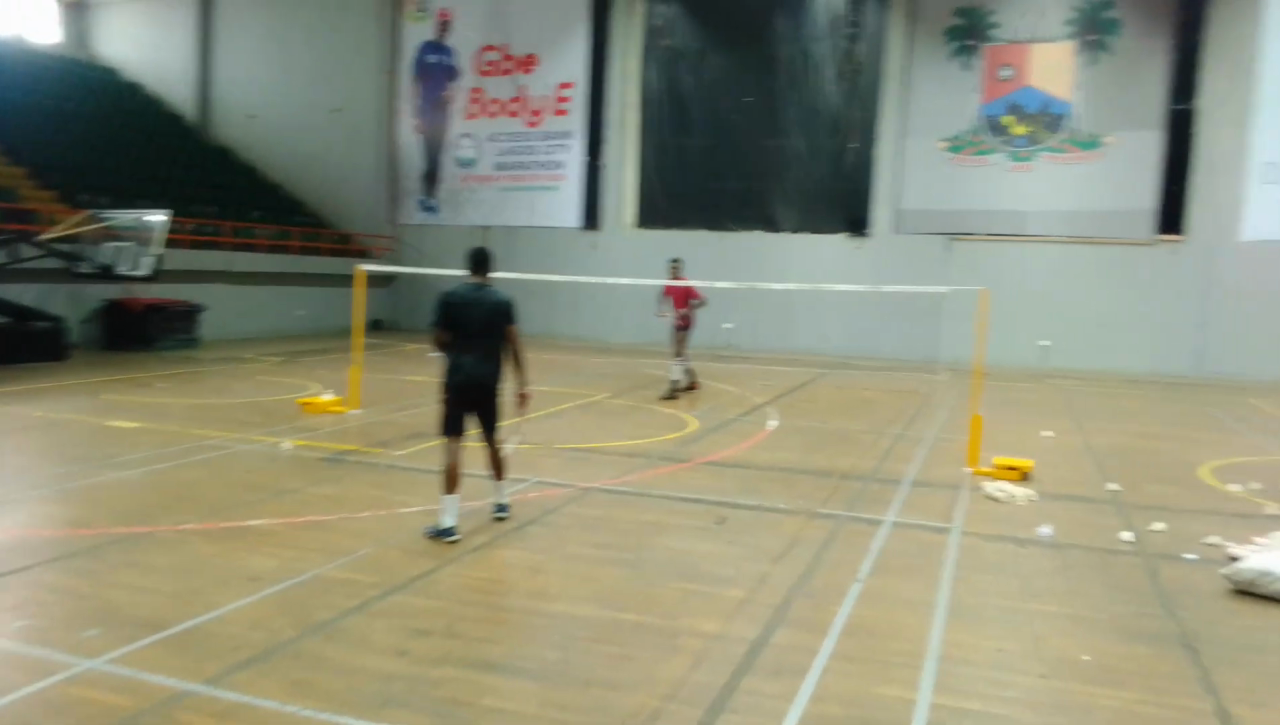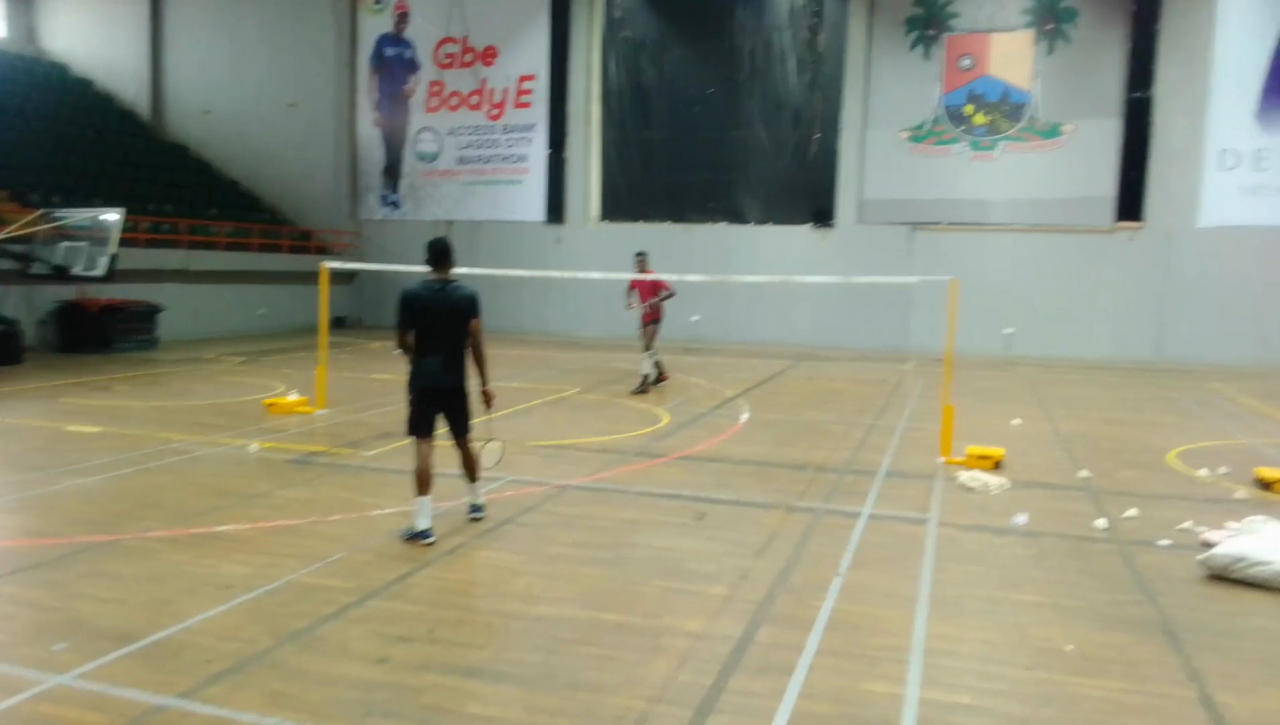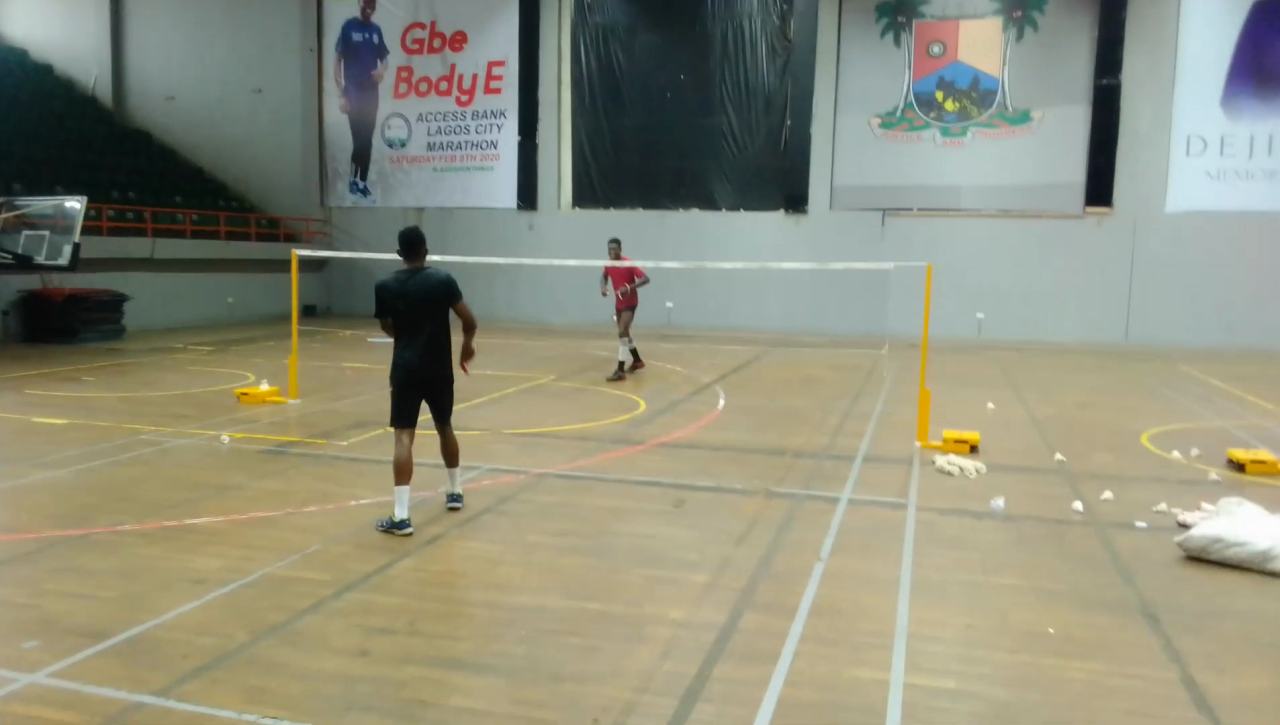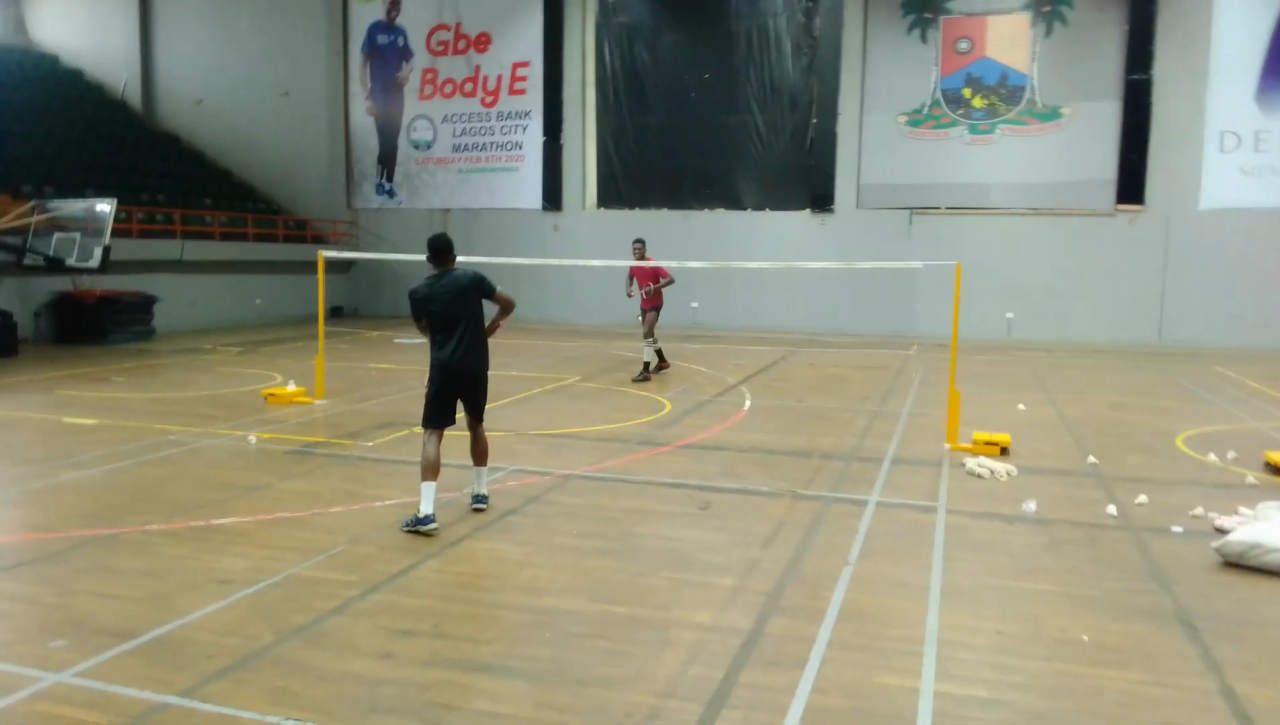
dt=0.3s
person 1, frame 1
left shoulder: (449, 297)
right shoulder: (502, 301)
left elbow: (440, 341)
right elbow: (513, 347)
right wrist: (522, 385)
left hip: (458, 379)
right hip: (486, 381)
left knee: (453, 444)
right knee: (491, 440)
left ankle: (448, 523)
right ankle: (501, 502)
person 1, frame 2
left shoulder: (411, 294)
right shoulder: (467, 296)
left elbow: (402, 342)
right elbow: (475, 343)
right wrist: (484, 384)
left hip: (423, 381)
right hip: (454, 382)
left knee: (423, 446)
right knee: (463, 442)
left ankle: (423, 525)
right ankle: (476, 502)
person 1, frame 3
left shoulder: (385, 287)
right shoulder: (442, 280)
right elbow: (469, 321)
right wrist: (467, 343)
left hip: (405, 370)
right hip: (439, 370)
left knee: (404, 437)
right knee: (445, 428)
left ankle: (401, 516)
right ankle: (455, 492)
person 1, frame 4
left shoulder: (418, 293)
right shoulder: (471, 279)
right elbow: (508, 304)
right wrist: (491, 326)
left hip: (443, 370)
right hip: (474, 368)
left knee: (432, 435)
right knee: (476, 426)
left ankle: (426, 512)
right ankle: (480, 493)
person 2, frame 1
left shoulder: (449, 52)
right shoulder: (425, 49)
left elbow: (454, 80)
right elbow: (415, 82)
left wrist: (452, 92)
right wrist: (416, 114)
left hip: (442, 111)
right hip: (426, 111)
left knee: (436, 157)
right knee: (430, 157)
left ankle: (430, 200)
right ankle: (425, 199)
person 2, frame 2
left shoulder: (408, 45)
right shoulder: (382, 41)
left elbow: (415, 73)
right elbow: (372, 74)
left wrist: (413, 84)
right wrist: (374, 107)
left hip: (403, 105)
right hip: (386, 105)
left knee: (398, 152)
right knee: (391, 152)
left ankle: (392, 195)
right ankle: (386, 195)
person 2, frame 3
left shoulder: (376, 30)
right shoulder: (349, 26)
left elbow: (384, 59)
right elbow: (338, 60)
left wrist: (382, 70)
right wrist: (341, 93)
left hip: (371, 92)
right hip: (353, 91)
left knee: (367, 140)
right knee: (359, 140)
left ankle: (362, 183)
right ankle: (354, 183)
person 2, frame 4
left shoulder: (401, 32)
right shoulder: (374, 29)
left elbow: (409, 61)
right elbow: (364, 63)
left wrist: (407, 72)
right wrist: (367, 96)
left hip: (397, 92)
right hip: (379, 93)
left knee: (393, 141)
right knee: (385, 141)
left ankle: (388, 185)
right ankle: (380, 185)
